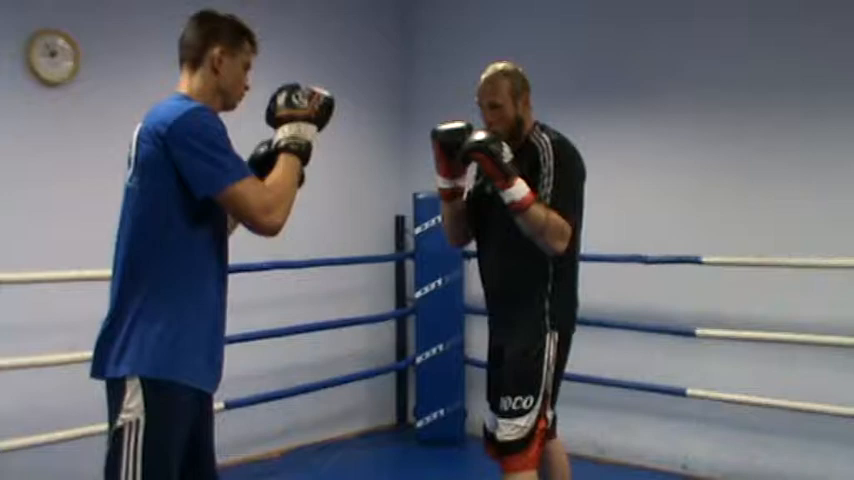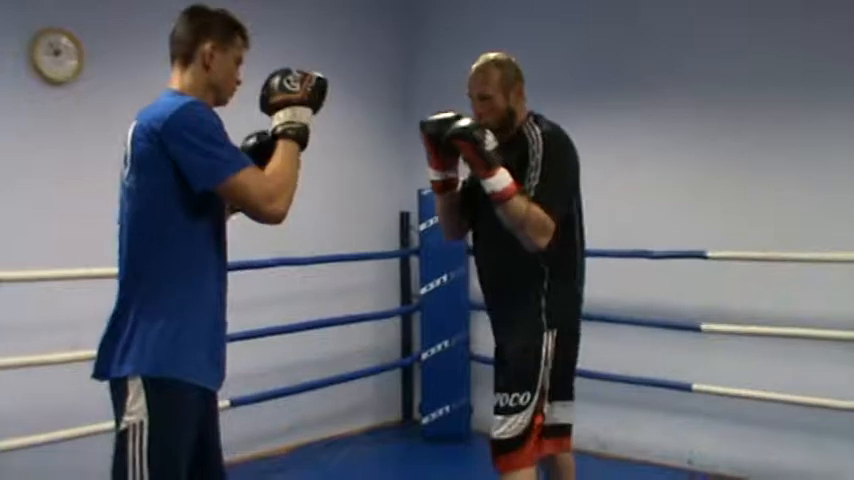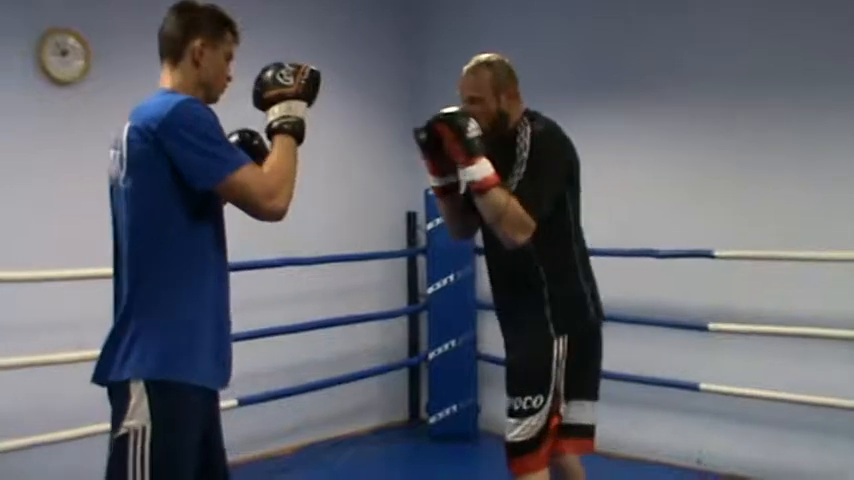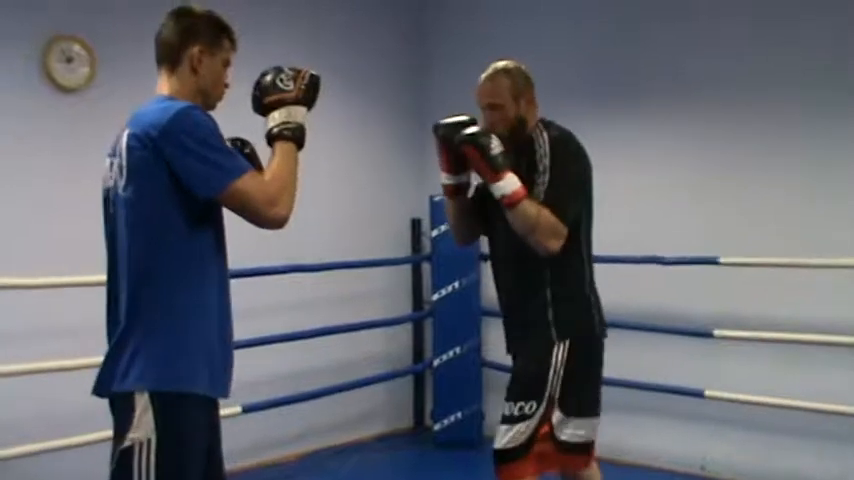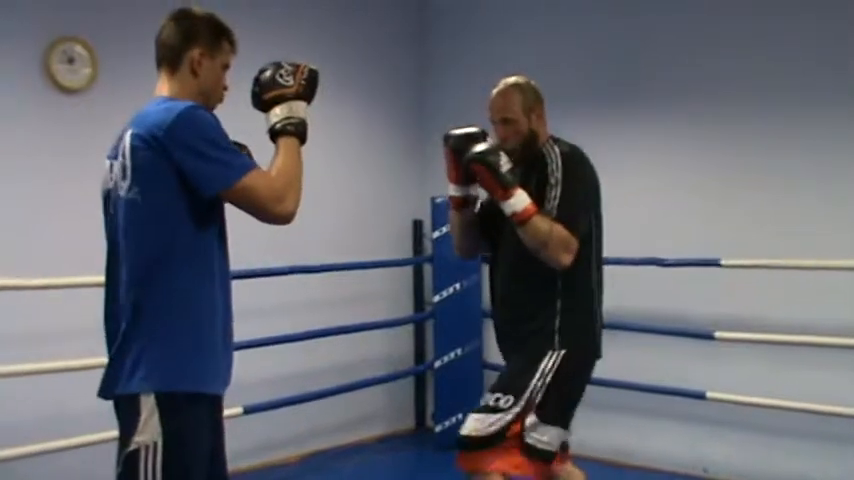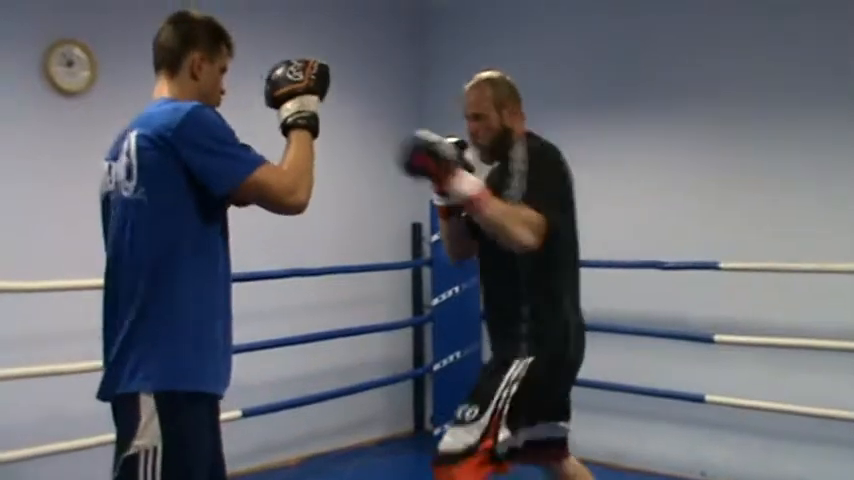
dt=0.2s
person 1, frame 1
left shoulder: (170, 122)
right shoulder: (188, 120)
right elbow: (267, 215)
left wrist: (255, 175)
right wrist: (296, 141)
left hip: (180, 355)
right hip: (154, 358)
person 1, frame 2
left shoulder: (157, 120)
right shoulder: (183, 116)
right elbow: (270, 203)
left wrist: (243, 167)
right wrist: (292, 125)
left hip: (182, 354)
right hip: (157, 358)
person 1, frame 3
left shoulder: (144, 121)
right shoulder: (179, 115)
right elbow: (270, 199)
left wrist: (234, 164)
right wrist: (287, 120)
left hip: (180, 358)
right hip: (158, 360)
person 1, frame 4
left shoulder: (138, 129)
right shoulder: (178, 121)
right elbow: (272, 207)
left wrist: (230, 172)
right wrist: (287, 125)
left hip: (178, 366)
right hip: (160, 370)
person 1, frame 5
left shoulder: (135, 134)
right shoulder: (182, 121)
right elbow: (279, 202)
left wrist: (220, 184)
right wrist: (290, 120)
left hip: (175, 365)
right hip: (162, 371)
person 1, frame 6
left shoulder: (129, 141)
right shoulder: (187, 122)
right elbow: (291, 192)
left wrist: (223, 196)
right wrist: (302, 111)
left hip: (174, 367)
right hip: (159, 374)
person 2, frame 1
left shoulder: (555, 153)
right shoulder: (495, 151)
left elbow: (557, 239)
right elbow: (459, 236)
left wrist: (508, 180)
right wrist: (450, 176)
left hip: (543, 319)
right hip: (507, 318)
left knee: (517, 444)
right knee: (539, 432)
person 2, frame 2
left shoulder: (548, 143)
right shoulder: (497, 143)
left elbow: (537, 235)
right elbow: (455, 229)
left wrist: (490, 167)
right wrist: (443, 167)
left hip: (544, 314)
right hip: (516, 314)
left knee: (514, 443)
right knee: (545, 431)
person 2, frame 3
left shoulder: (543, 141)
right shoulder: (496, 144)
left elbow: (517, 231)
right elbow: (462, 228)
left wrist: (471, 159)
right wrist: (442, 171)
left hip: (557, 317)
right hip: (532, 317)
right knee: (554, 435)
person 2, frame 4
left shoulder: (557, 149)
right shoulder: (509, 152)
left elbow: (550, 238)
right elbow: (463, 234)
left wrist: (498, 175)
right wrist: (454, 172)
left hip: (560, 327)
right hip: (536, 328)
person 2, frame 5
left shoulder: (567, 165)
right shoulder: (516, 171)
left elbow: (561, 252)
right elbow: (466, 246)
left wrist: (506, 193)
right wrist: (462, 183)
left hip: (560, 339)
right hip: (530, 341)
person 2, frame 6
left shoulder: (536, 160)
right shoulder: (510, 169)
left elbow: (524, 235)
right elbow: (460, 250)
left wrist: (455, 176)
right wrist: (447, 191)
left hip: (532, 344)
right hip: (524, 339)
